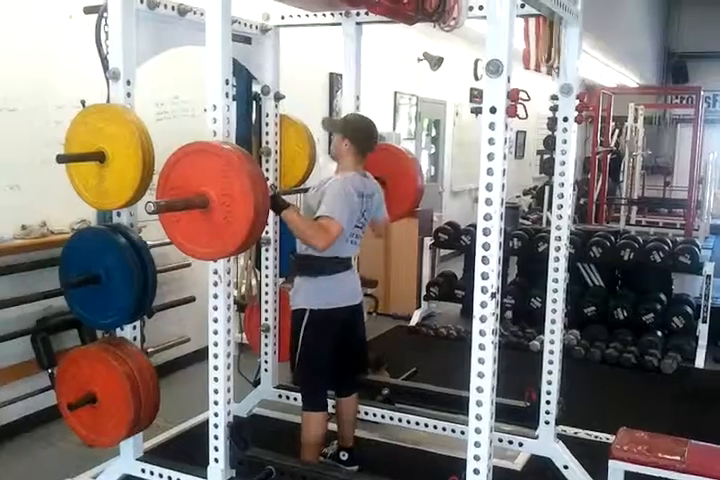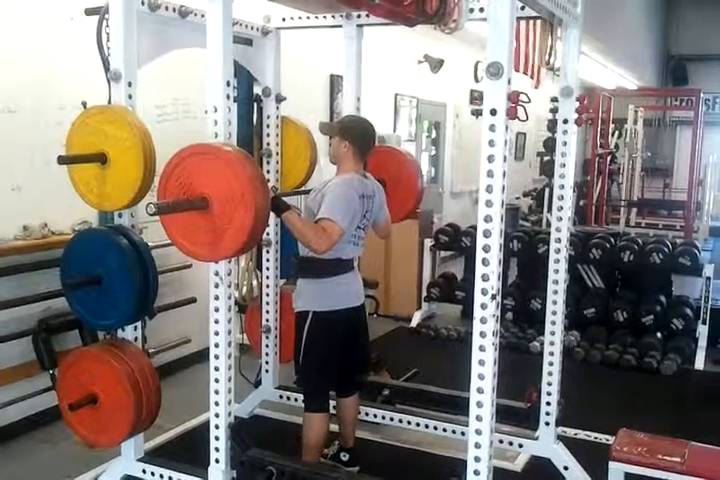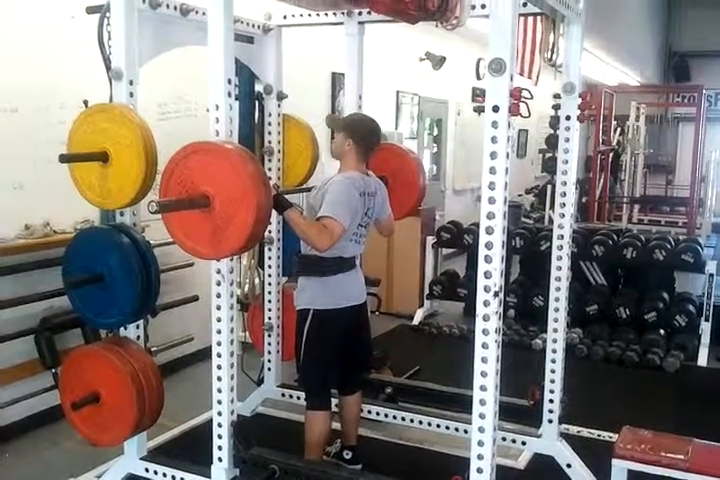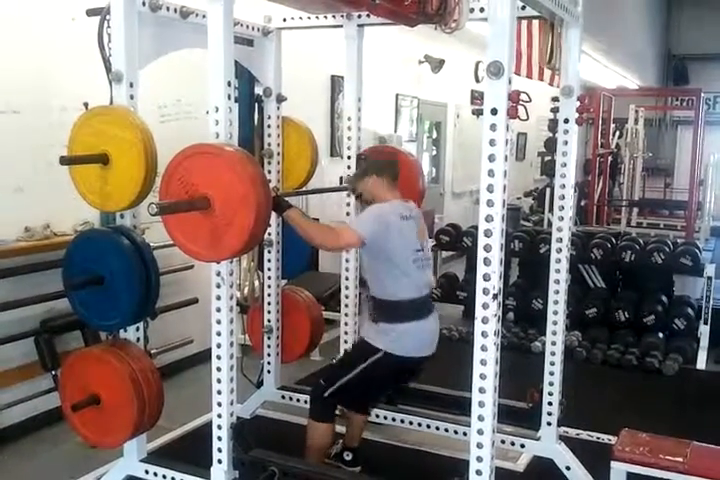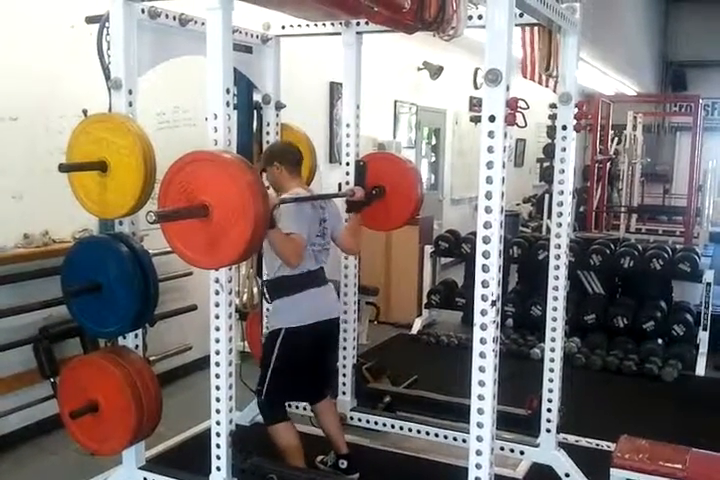
dt=1s
person 1, frame 1
left shoulder: (340, 186)
right shoulder: (370, 186)
left elbow: (321, 239)
right elbow: (381, 227)
left wrist: (280, 206)
left hip: (318, 299)
right hip: (347, 294)
left knee: (313, 391)
right knee: (345, 381)
right ankle: (345, 452)
person 1, frame 2
left shoulder: (340, 188)
right shoulder: (371, 187)
left elbow: (321, 241)
right elbow: (384, 230)
left wrist: (281, 208)
left hip: (321, 301)
right hip: (349, 295)
left knee: (315, 392)
right knee: (347, 382)
right ankle: (345, 452)
person 1, frame 3
left shoulder: (341, 186)
right shoulder: (373, 185)
left elbow: (322, 239)
right elbow: (387, 228)
left wrist: (282, 205)
left hip: (322, 298)
right hip: (351, 294)
left knee: (317, 390)
right knee: (349, 379)
right ankle: (348, 451)
person 1, frame 4
left shoulder: (380, 216)
right shoulder: (410, 211)
left elbow: (331, 239)
left wrist: (283, 207)
right wrist: (368, 201)
left hip: (396, 338)
right hip: (422, 332)
left knee: (324, 396)
right knee: (356, 387)
right ankle: (347, 453)
person 1, frame 5
left shoulder: (290, 205)
right shoulder: (323, 203)
left elbow: (293, 256)
right elbow: (351, 245)
left wrist: (267, 222)
right wrist: (356, 209)
left hip: (294, 317)
right hip: (325, 310)
left knee: (270, 402)
right knee: (318, 390)
